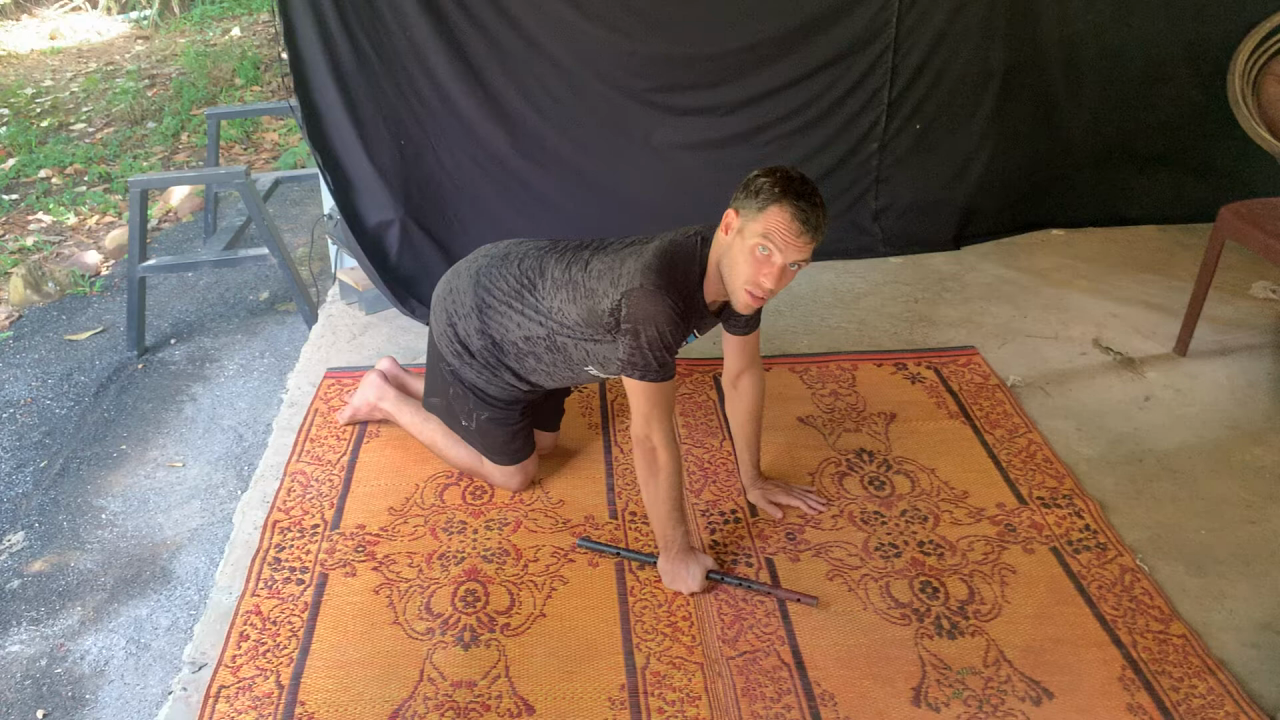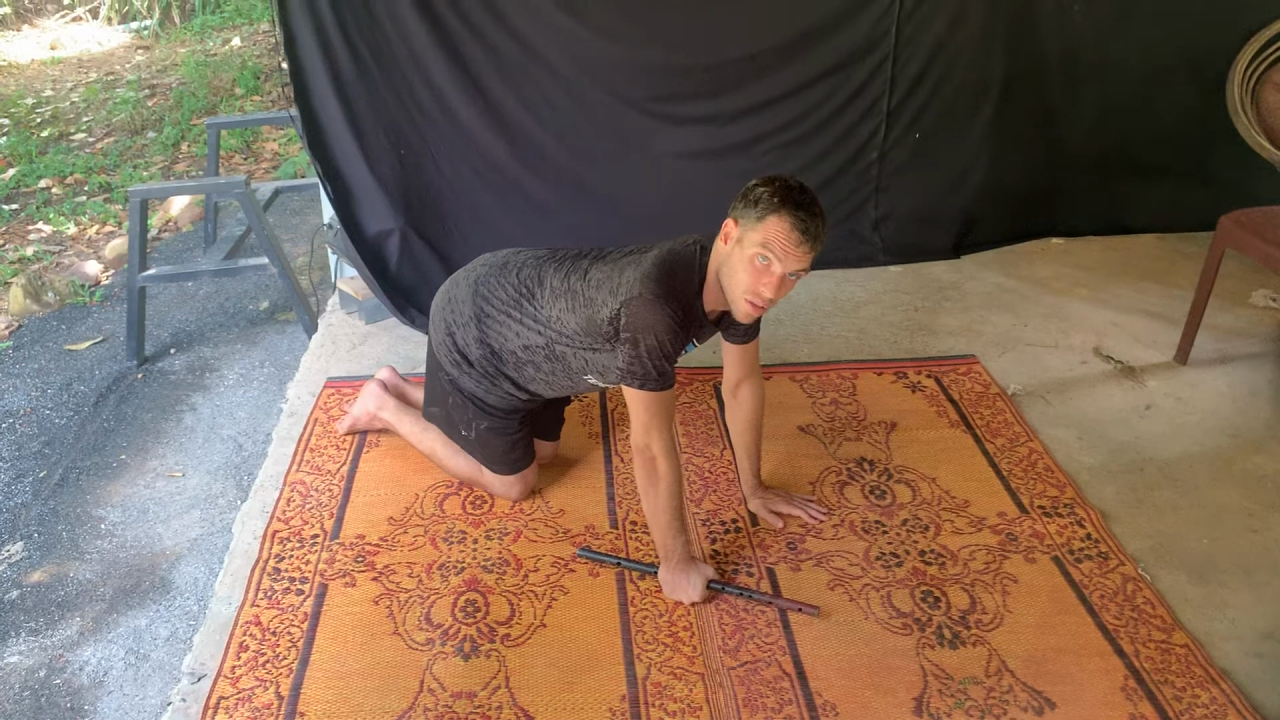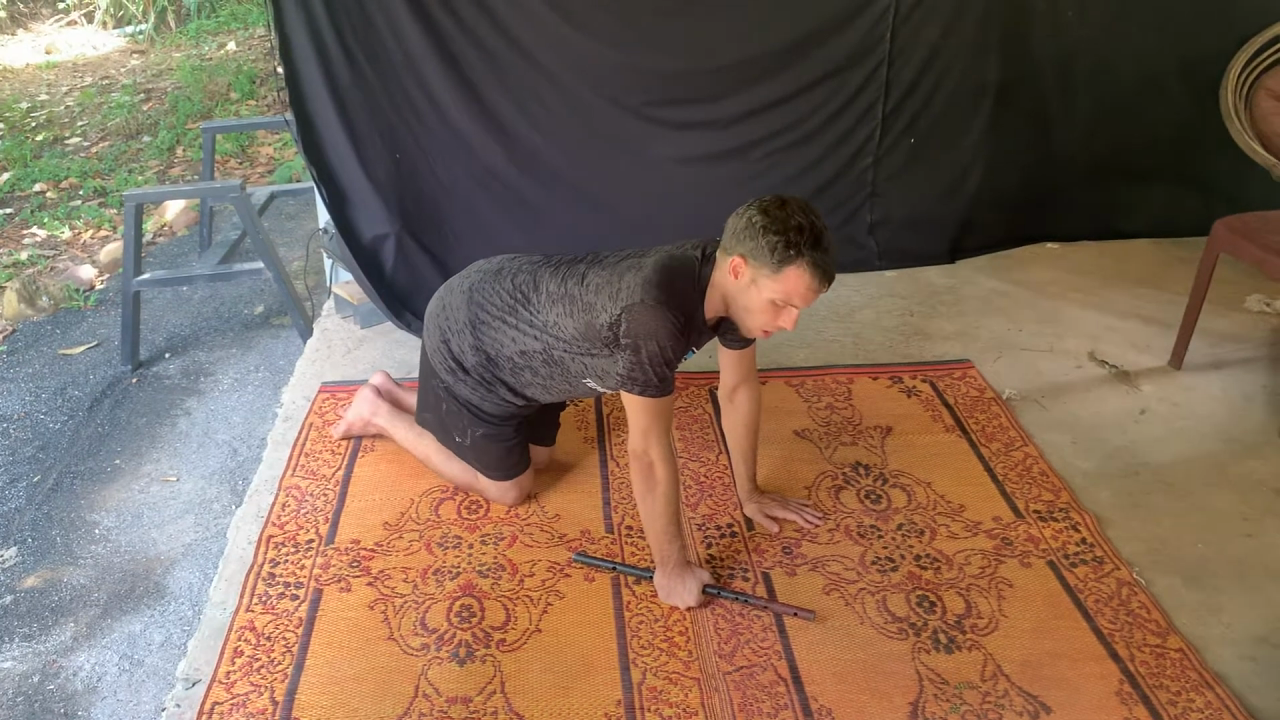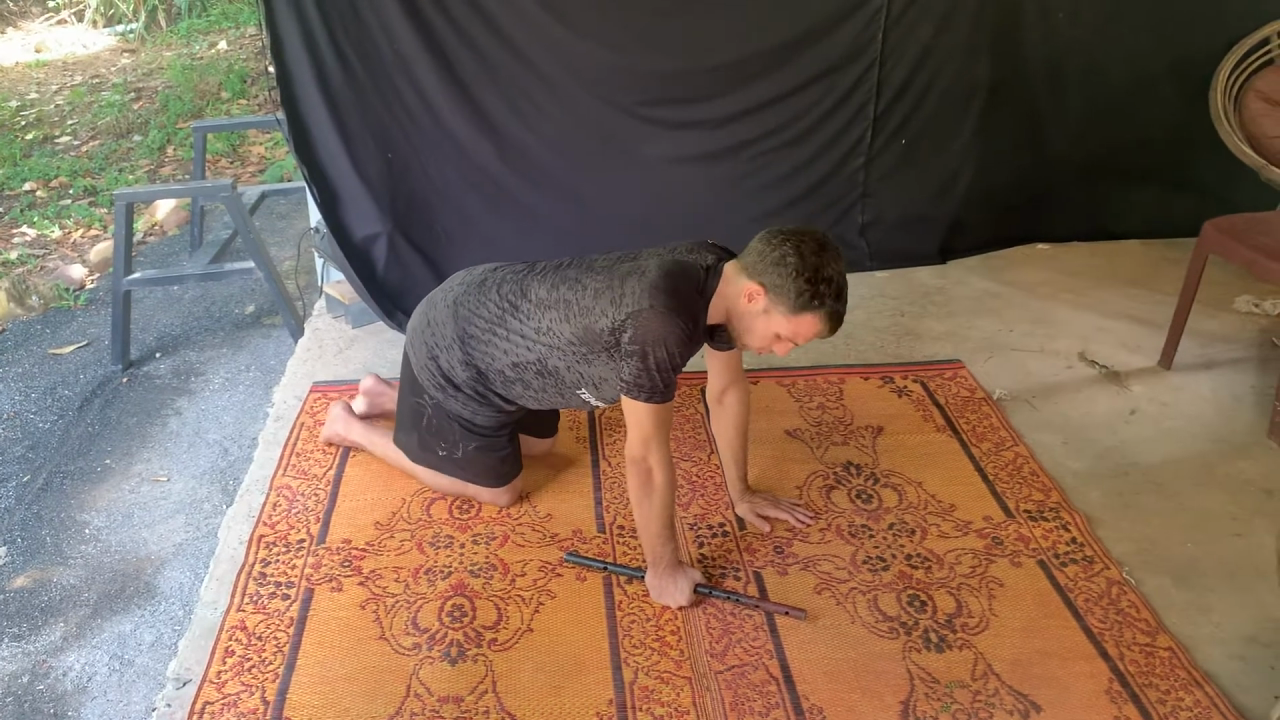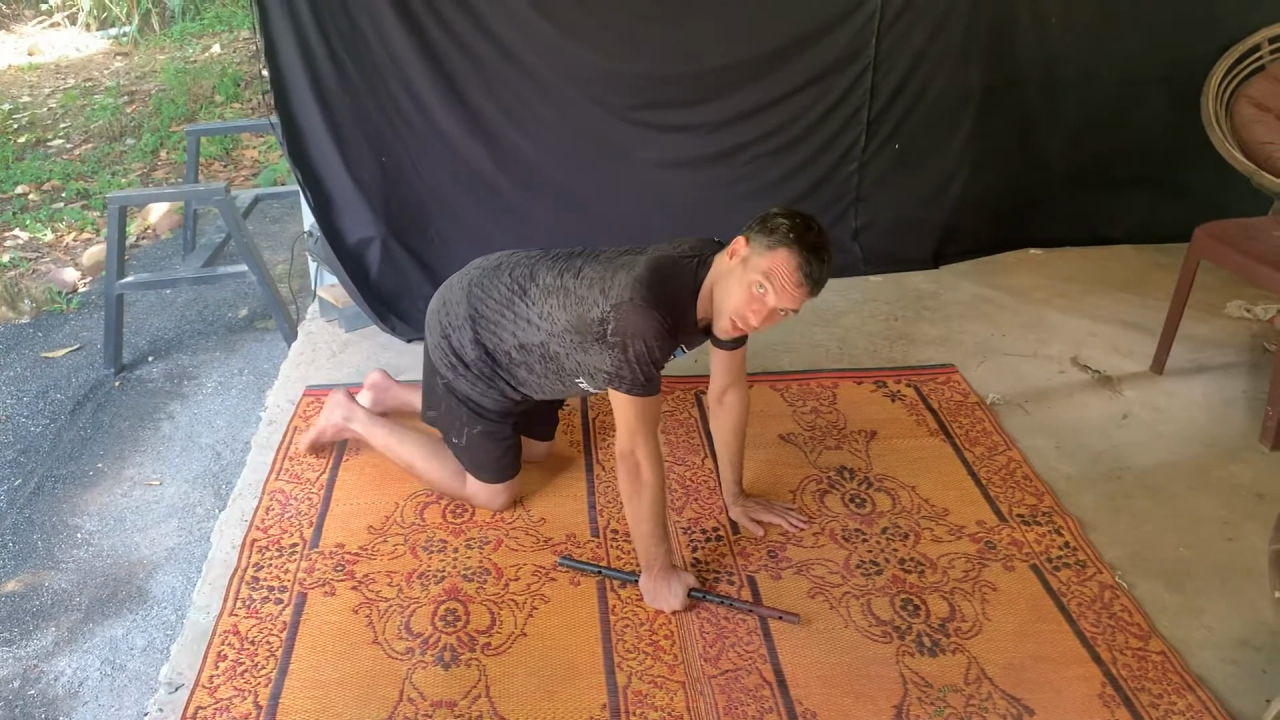
dt=0.7s
person 1, frame 1
left shoulder: (737, 267)
right shoulder: (653, 296)
left elbow: (742, 374)
right elbow: (652, 438)
left wrist: (752, 479)
right wrist: (675, 552)
left hip: (522, 309)
right hip: (474, 320)
left knee: (540, 441)
right knee: (512, 471)
left ankle: (402, 378)
right ankle: (384, 397)
person 1, frame 2
left shoulder: (736, 278)
right shoulder: (652, 306)
left elbow: (743, 384)
right elbow: (652, 447)
left wrist: (753, 488)
right wrist: (676, 562)
left hip: (522, 318)
right hip: (473, 328)
left knee: (540, 451)
right knee: (513, 482)
left ankle: (402, 389)
right ankle: (384, 407)
person 1, frame 3
left shoulder: (731, 282)
right shoulder: (652, 315)
left elbow: (739, 388)
right elbow: (649, 453)
left wrist: (749, 493)
right wrist: (672, 568)
left hip: (516, 323)
right hip: (467, 334)
left knee: (535, 456)
right knee: (508, 487)
left ankle: (395, 393)
right ankle: (378, 411)
person 1, frame 4
left shoulder: (725, 276)
right shoulder: (658, 322)
left elbow: (727, 389)
right elbow: (646, 458)
left wrist: (740, 493)
right wrist: (663, 568)
left hip: (492, 316)
right hip: (452, 348)
left knee: (537, 443)
right knee: (500, 488)
left ankle: (387, 396)
right ankle: (352, 427)
person 1, frame 5
left shoulder: (729, 283)
right shoulder: (642, 312)
left elbow: (727, 391)
right elbow: (635, 453)
left wrist: (734, 496)
right wrist: (656, 571)
left hip: (517, 314)
right hip: (469, 329)
left knee: (533, 448)
right knee: (493, 491)
left ankle: (388, 393)
right ankle: (352, 417)
